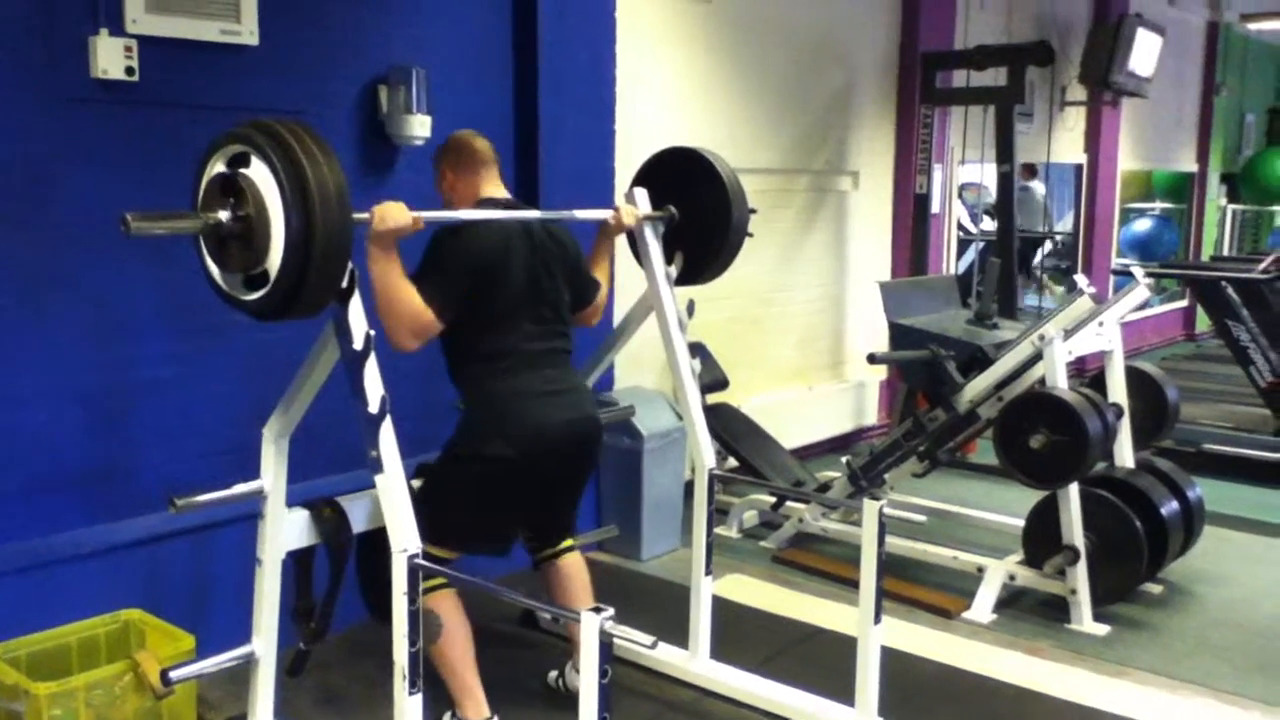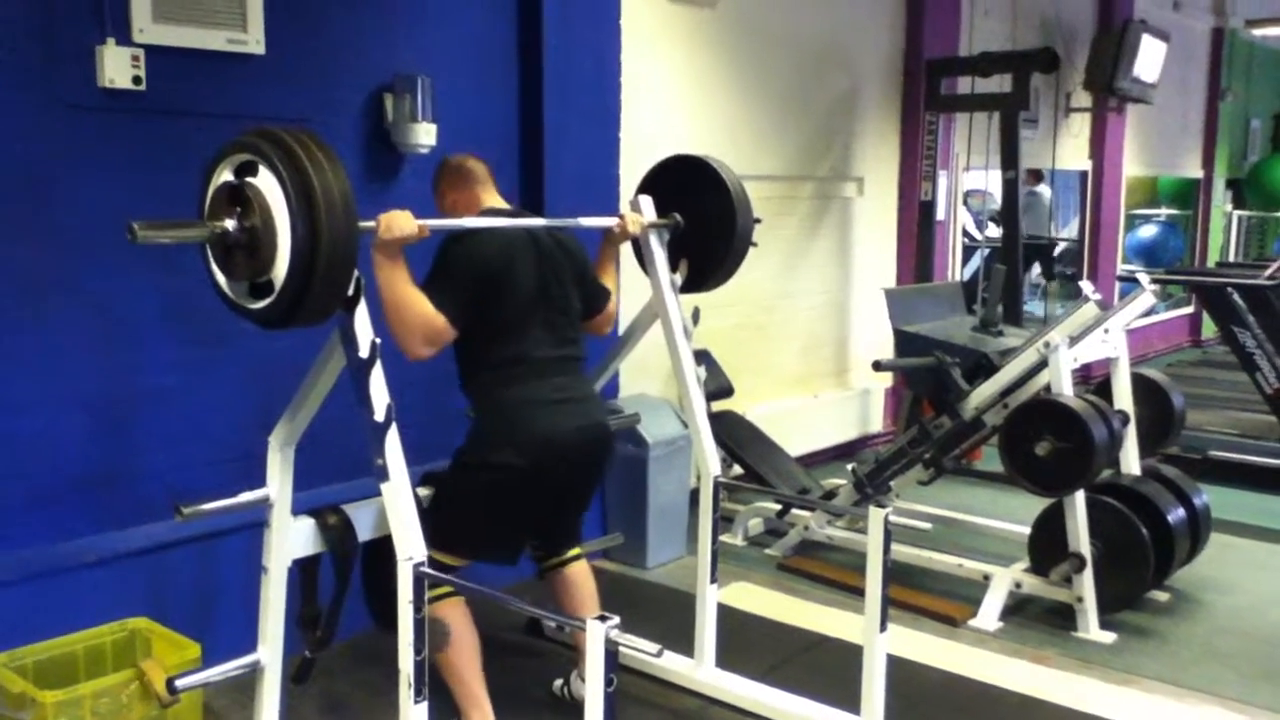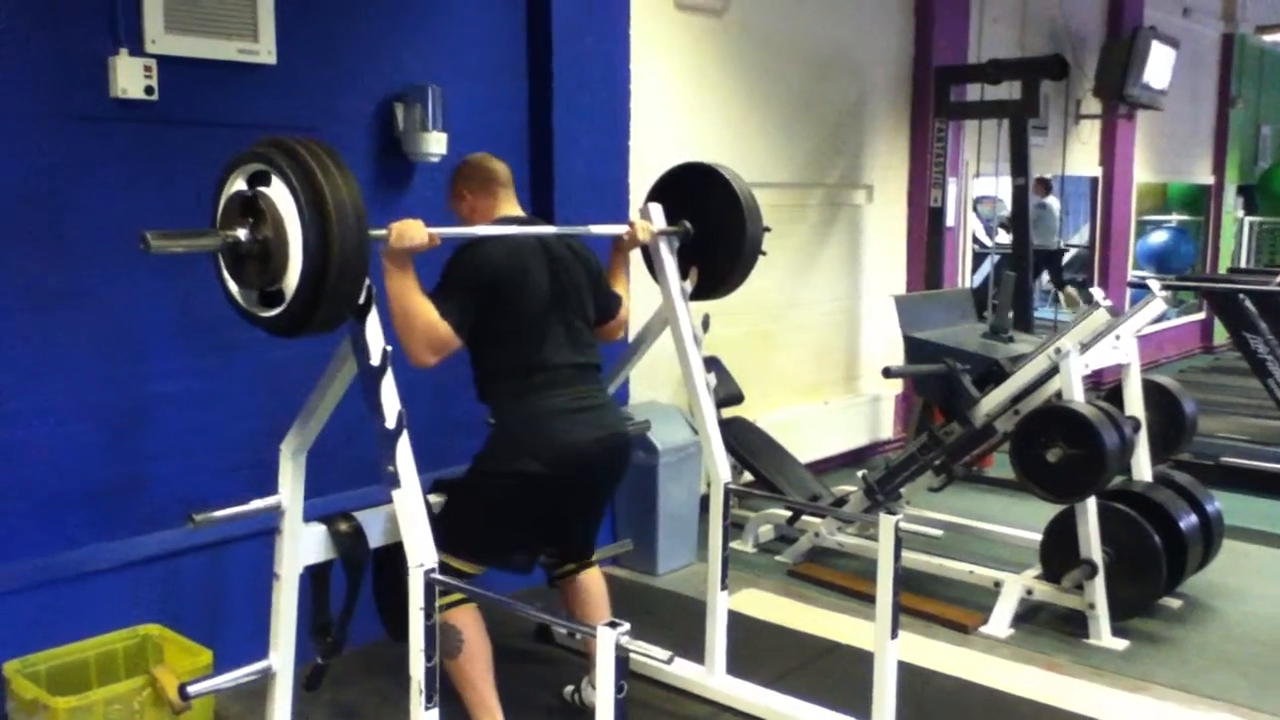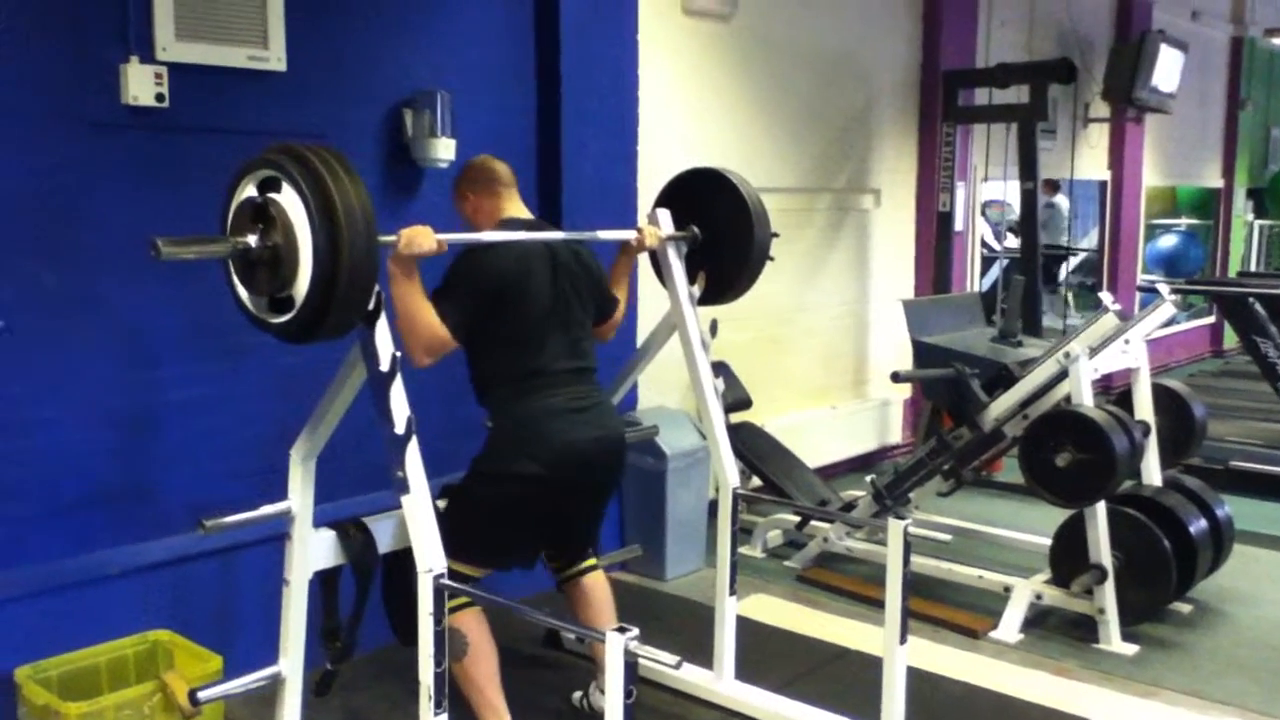
dt=0.2s
person 1, frame 1
left shoulder: (463, 236)
right shoulder: (554, 231)
left elbow: (409, 332)
right elbow: (590, 312)
left wrist: (381, 246)
right wrist: (608, 240)
left hip: (507, 427)
right hip: (577, 415)
left knee: (421, 562)
right knee: (552, 536)
right ankle: (587, 669)
person 1, frame 2
left shoulder: (469, 246)
right shoulder: (561, 240)
left elbow: (421, 340)
right elbow: (602, 320)
left wrist: (387, 254)
right wrist: (614, 244)
left hip: (518, 435)
right hip: (589, 425)
left knee: (428, 571)
right knee: (558, 545)
person 1, frame 3
left shoulder: (480, 256)
right shoulder: (574, 248)
left elbow: (427, 348)
right elbow: (614, 325)
left wrist: (397, 264)
right wrist: (624, 253)
left hip: (535, 443)
right hip: (606, 432)
left knee: (441, 577)
right knee: (572, 554)
person 1, frame 4
left shoulder: (484, 258)
right shoulder: (575, 251)
left elbow: (425, 348)
right elbow: (606, 326)
left wrist: (403, 270)
right wrist: (628, 256)
left hip: (532, 444)
right hip: (602, 432)
left knee: (447, 582)
right knee: (575, 556)
